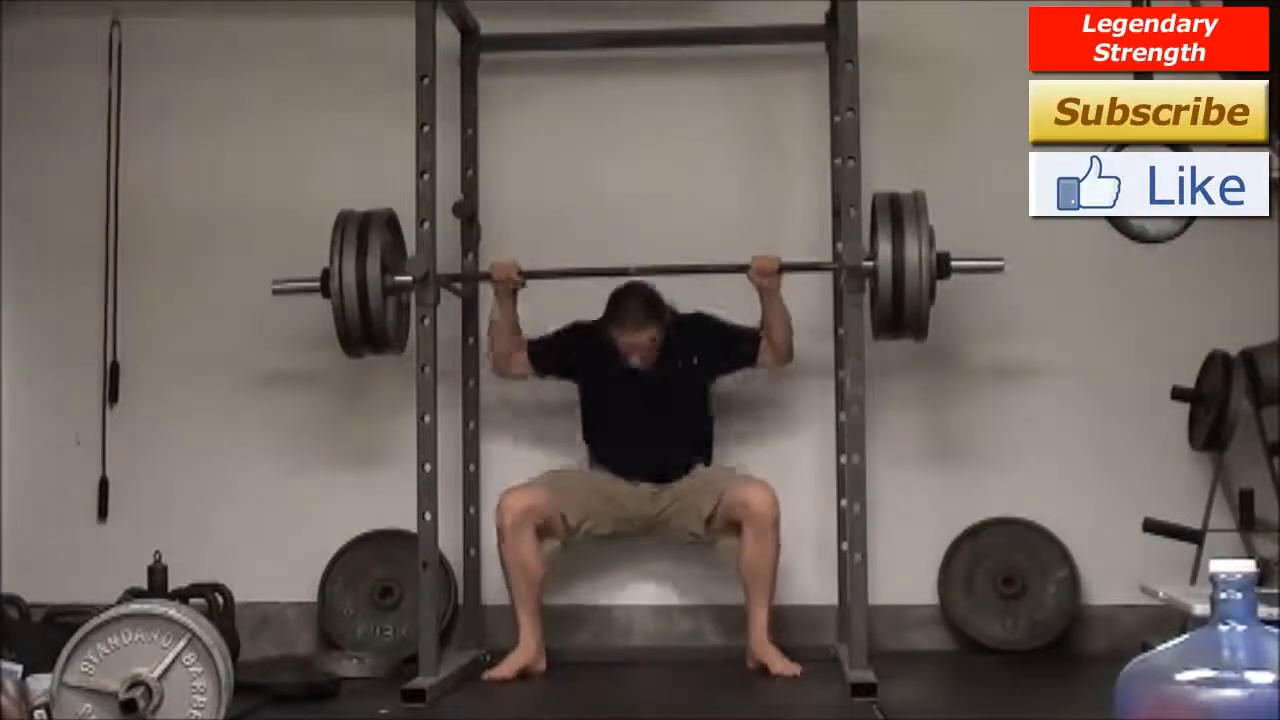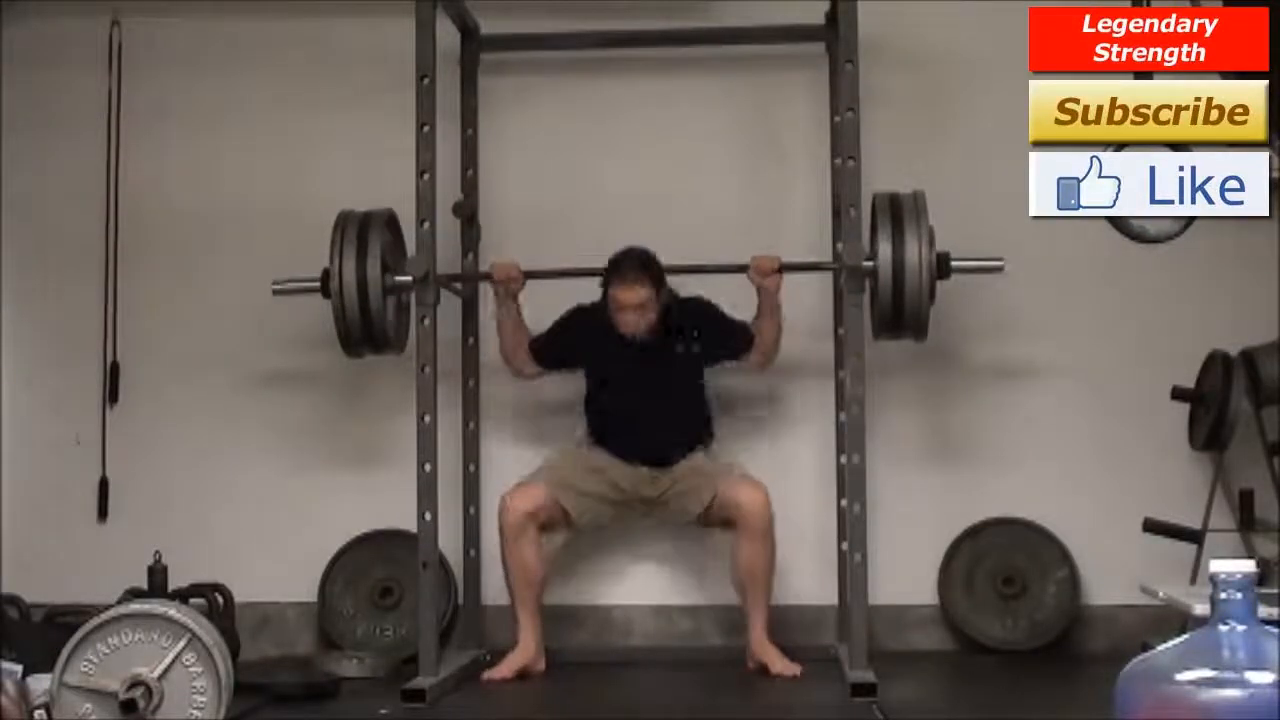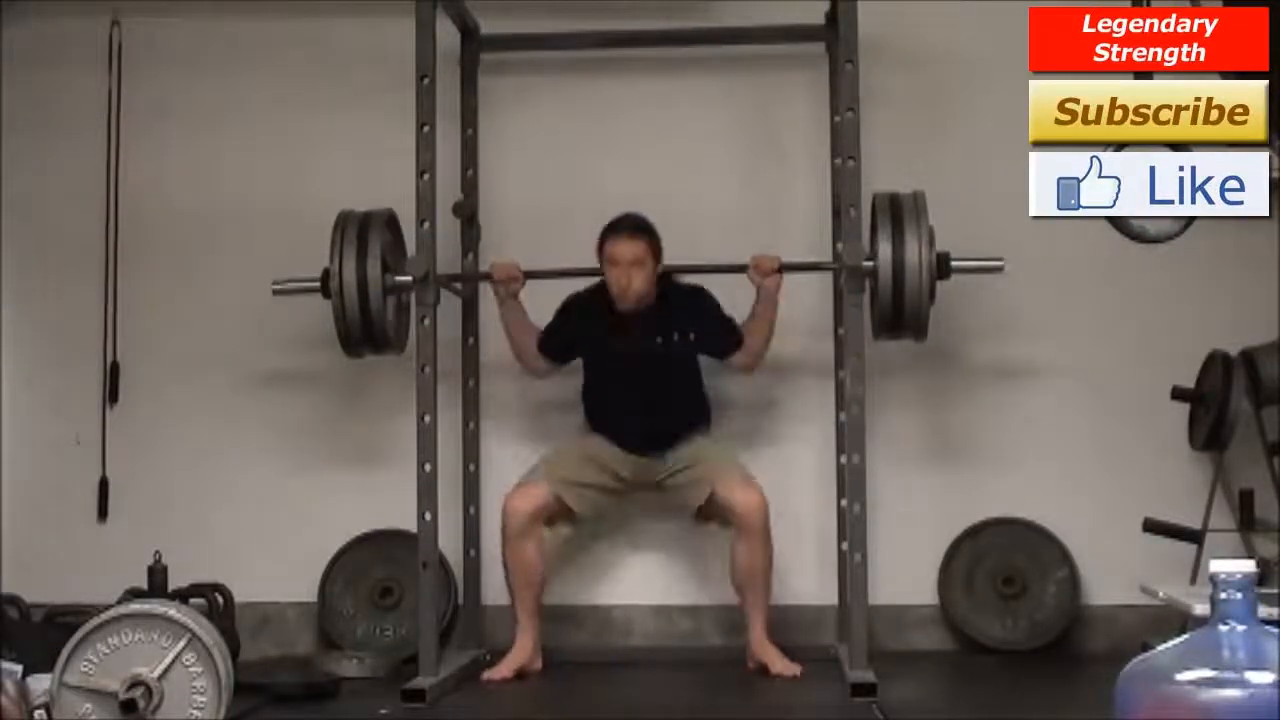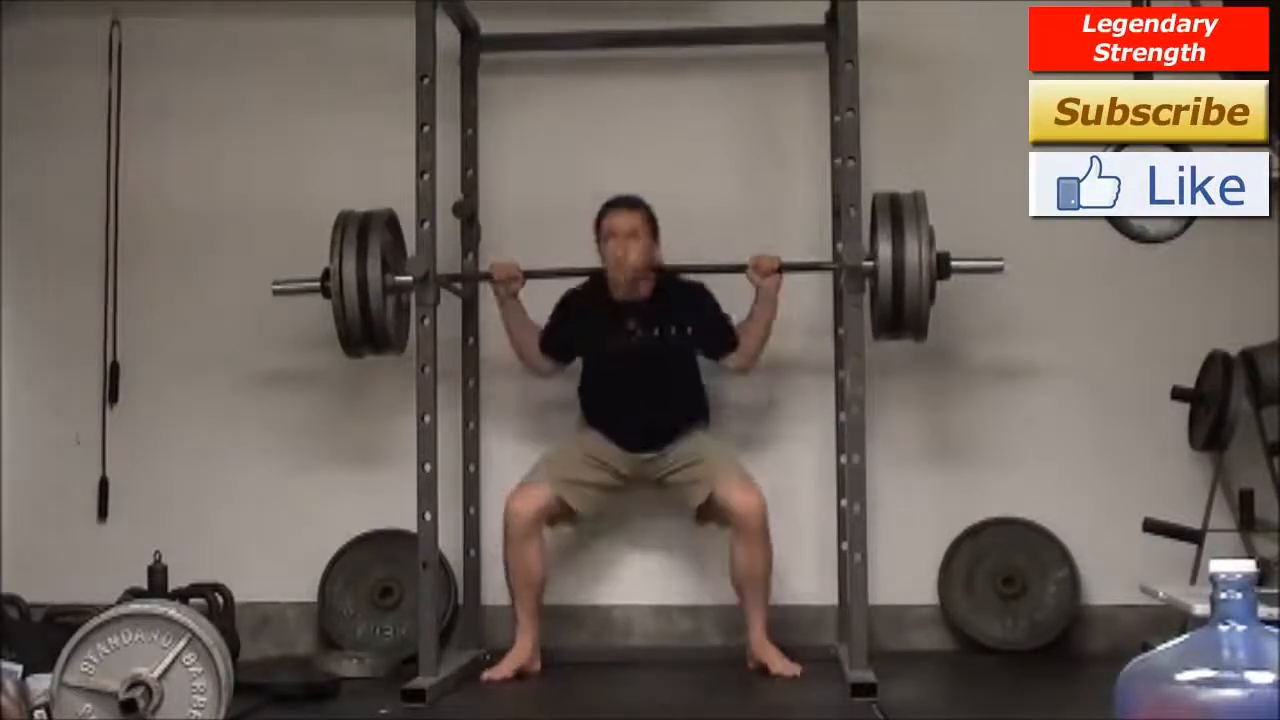
dt=0.1s
person 1, frame 1
left shoulder: (698, 334)
right shoulder: (583, 342)
left elbow: (778, 354)
right elbow: (506, 363)
left wrist: (770, 293)
right wrist: (504, 300)
left hip: (686, 482)
right hip: (608, 483)
left knee: (760, 501)
right knee: (515, 507)
left ankle: (759, 642)
right ankle: (529, 646)
person 1, frame 2
left shoulder: (696, 318)
right shoulder: (584, 324)
left elbow: (760, 355)
right elbow: (520, 362)
left wrist: (768, 292)
right wrist: (506, 299)
left hip: (686, 463)
right hip: (606, 462)
left knee: (753, 502)
right knee: (518, 507)
left ankle: (759, 642)
right ankle: (529, 645)
person 1, frame 3
left shoulder: (691, 304)
right shoulder: (581, 310)
left elbow: (746, 356)
right elbow: (539, 362)
left wrist: (767, 294)
right wrist: (508, 301)
left hip: (683, 445)
right hip: (605, 445)
left knee: (749, 506)
right knee: (520, 509)
left ankle: (759, 642)
right ankle: (526, 646)
person 1, frame 4
left shoulder: (689, 300)
right shoulder: (579, 305)
left elbow: (740, 358)
right elbow: (541, 362)
left wrist: (767, 293)
right wrist: (508, 299)
left hip: (682, 441)
right hip: (603, 442)
left knee: (748, 506)
right knee: (521, 509)
left ankle: (759, 641)
right ankle: (526, 645)
